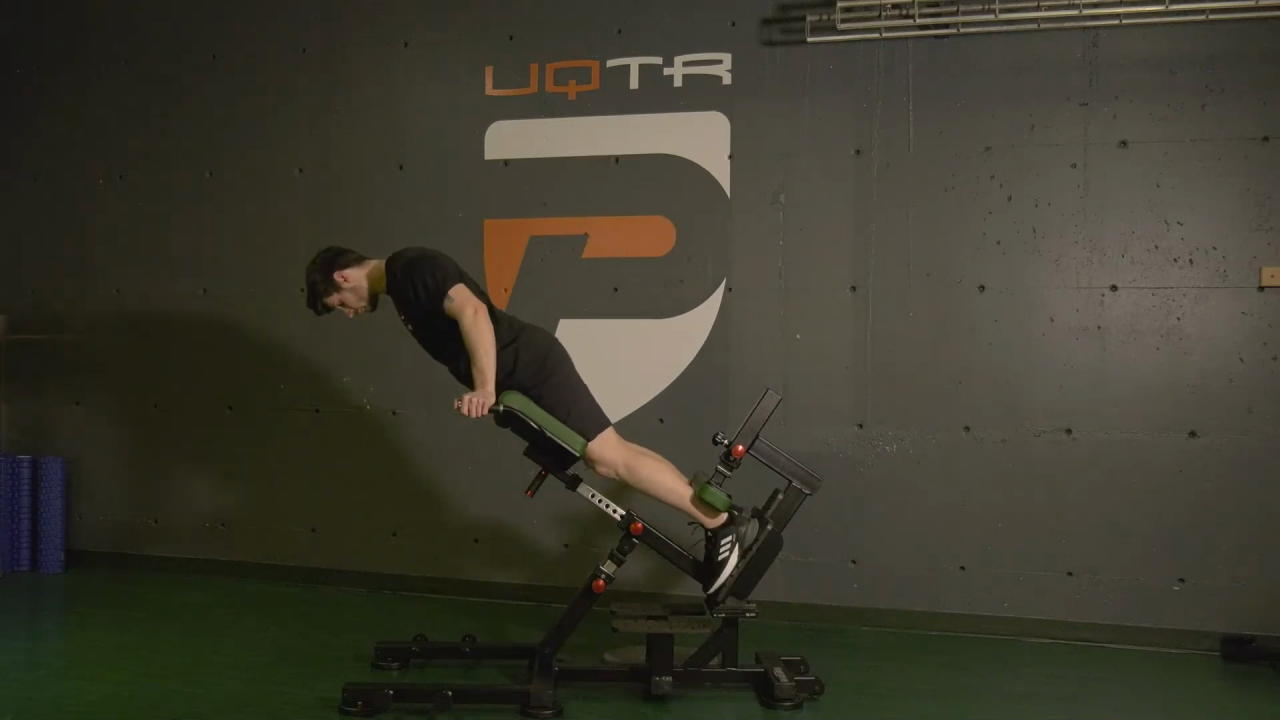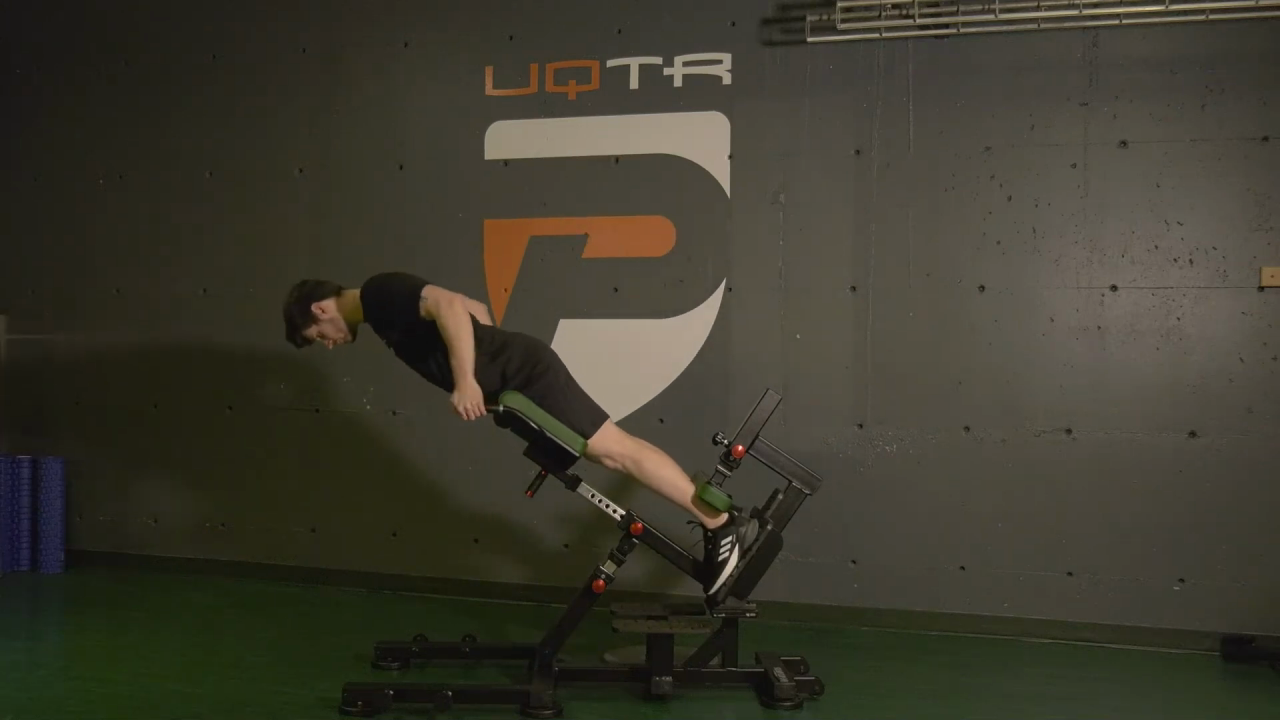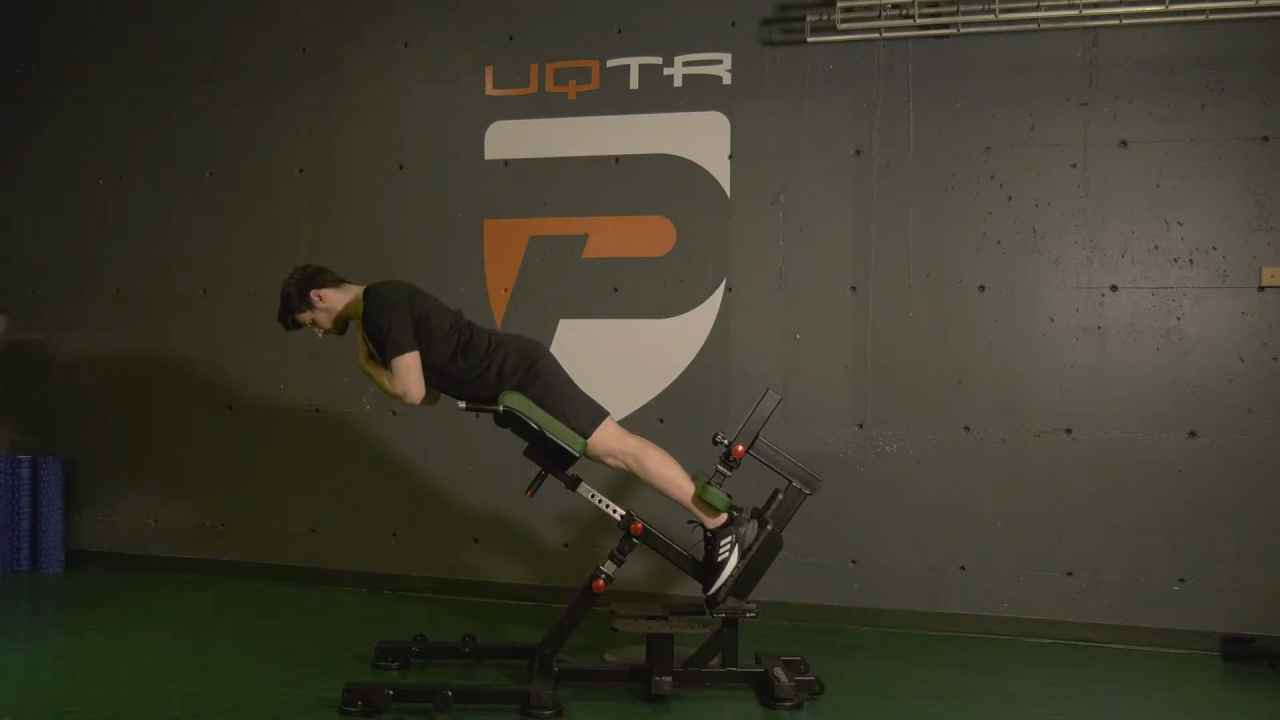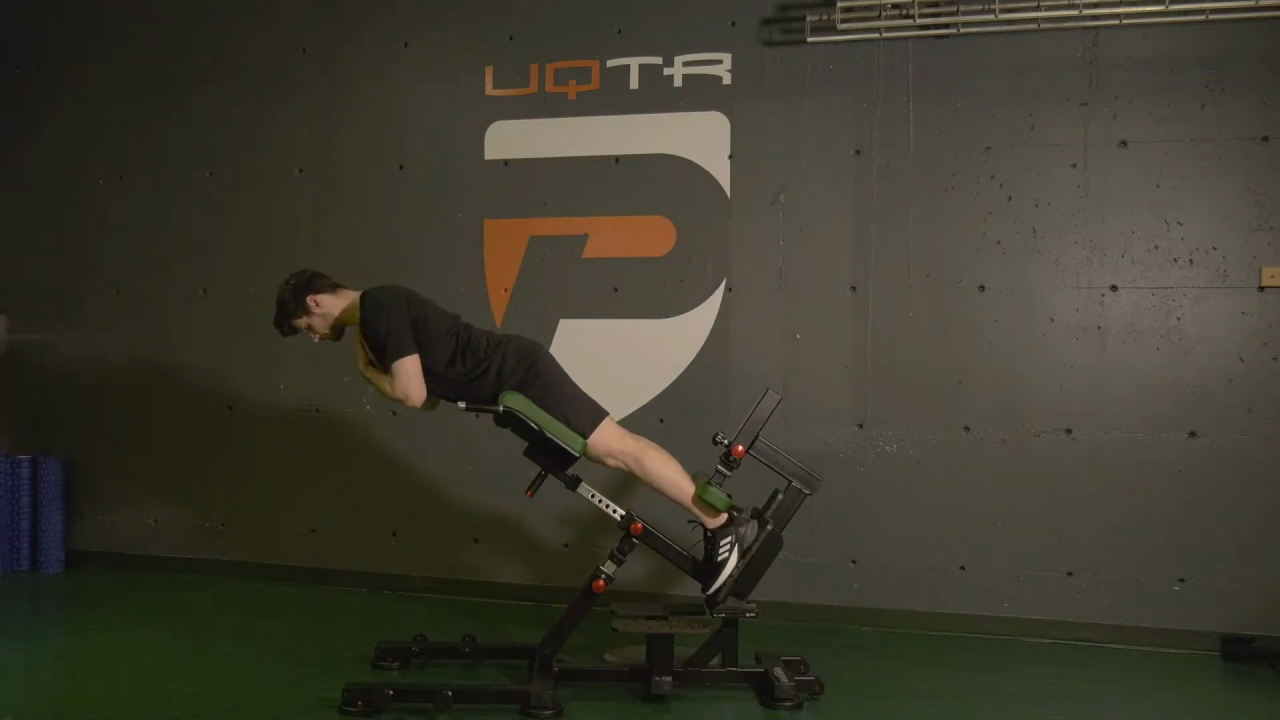
dt=0.7s
person 1, frame 1
left shoulder: (410, 267)
right shoulder: (400, 285)
left elbow: (472, 311)
left wrist: (485, 387)
right wrist: (487, 386)
left hip: (531, 368)
right hip: (523, 375)
left knee: (609, 457)
right knee: (608, 456)
left ankle: (722, 524)
right ankle: (716, 516)
person 1, frame 2
left shoulder: (380, 292)
right shoulder: (381, 310)
left elbow: (449, 305)
right elbow: (477, 307)
left wrist: (466, 381)
left hip: (523, 373)
right hip: (513, 379)
left knee: (614, 448)
right knee: (612, 451)
left ankle: (722, 524)
right ankle: (715, 521)
person 1, frame 3
left shoulder: (382, 303)
right shoulder: (379, 310)
left elbow: (411, 391)
right elbow: (429, 392)
left wrist: (368, 366)
right wrist: (375, 362)
left hip: (520, 373)
right hip: (512, 380)
left knee: (616, 447)
right knee: (612, 450)
left ankle: (722, 523)
right ankle: (714, 519)
person 1, frame 4
left shoulder: (380, 308)
right shoulder: (374, 316)
left elbow: (413, 394)
right elbow: (430, 395)
left wrist: (367, 371)
right wrist: (374, 365)
left hip: (518, 374)
right hip: (511, 379)
left knee: (615, 447)
right knee: (613, 449)
left ankle: (722, 524)
right ankle: (713, 519)
